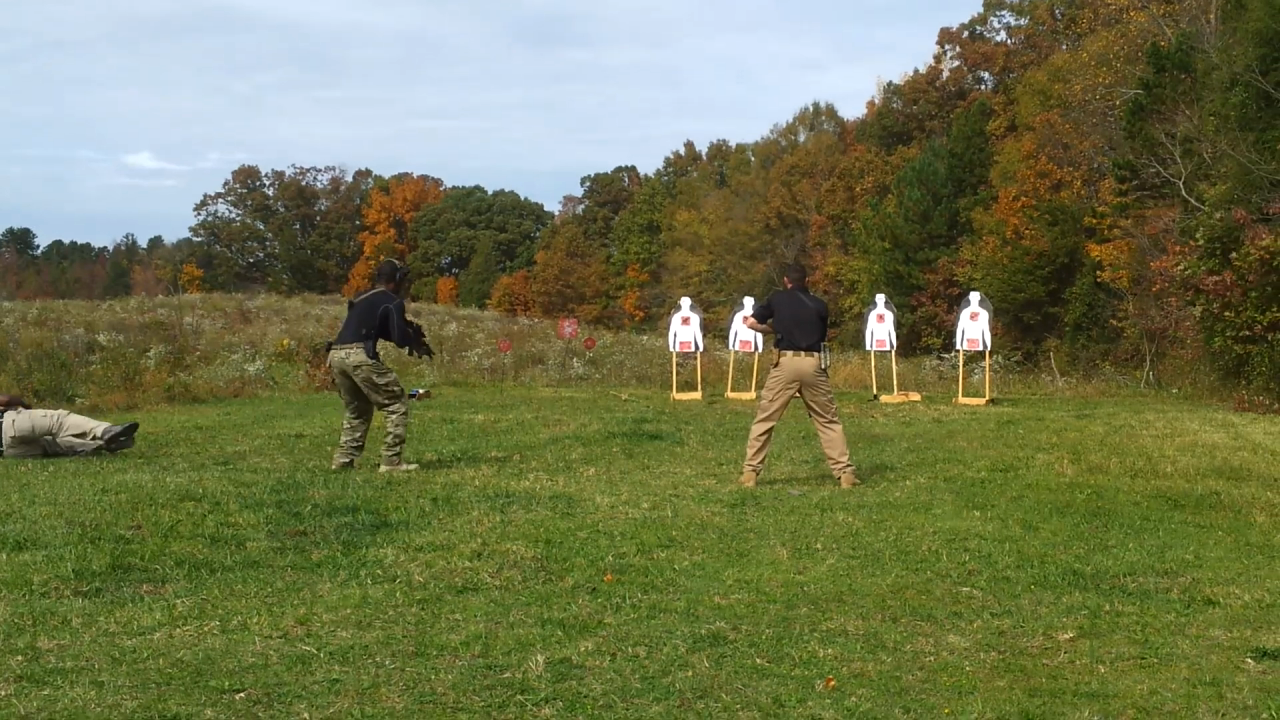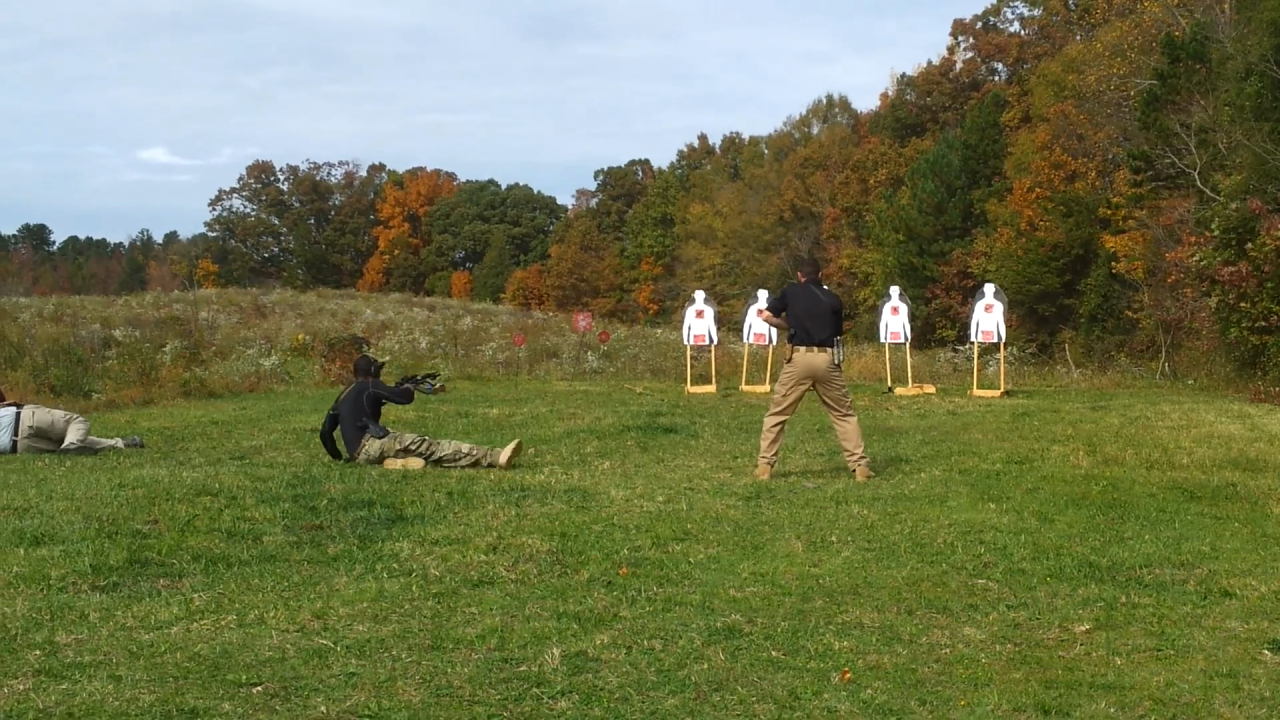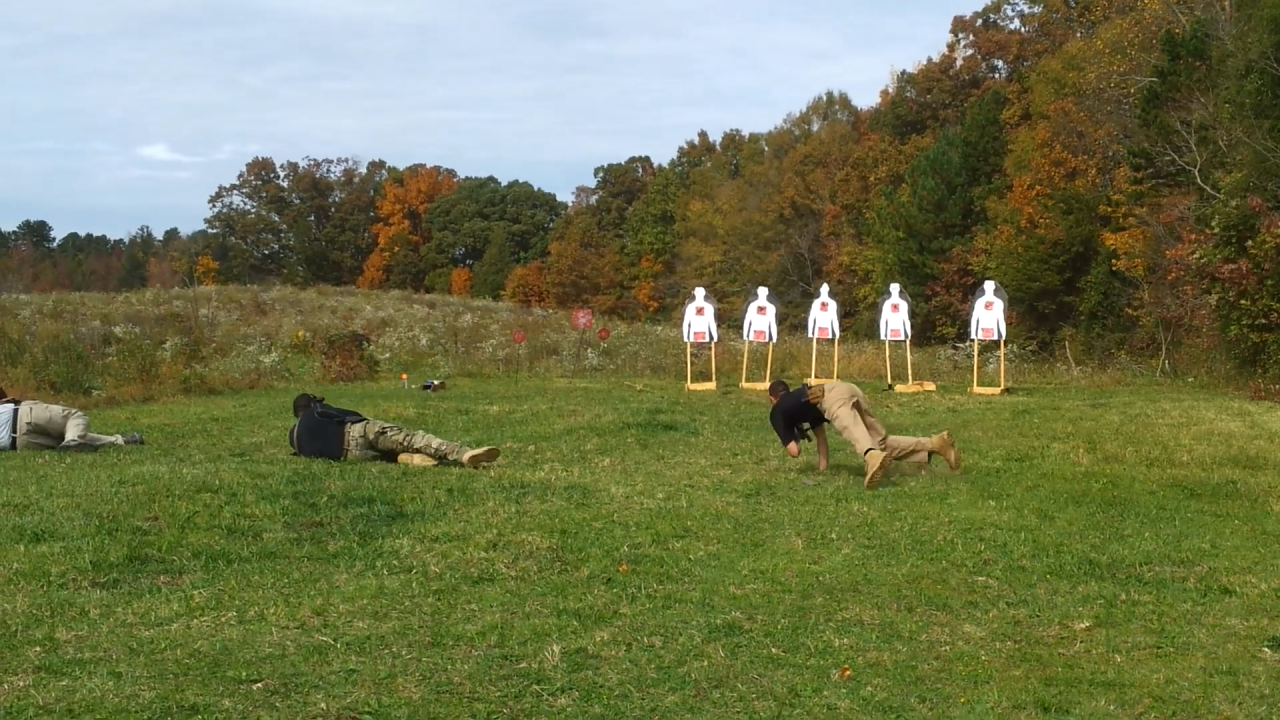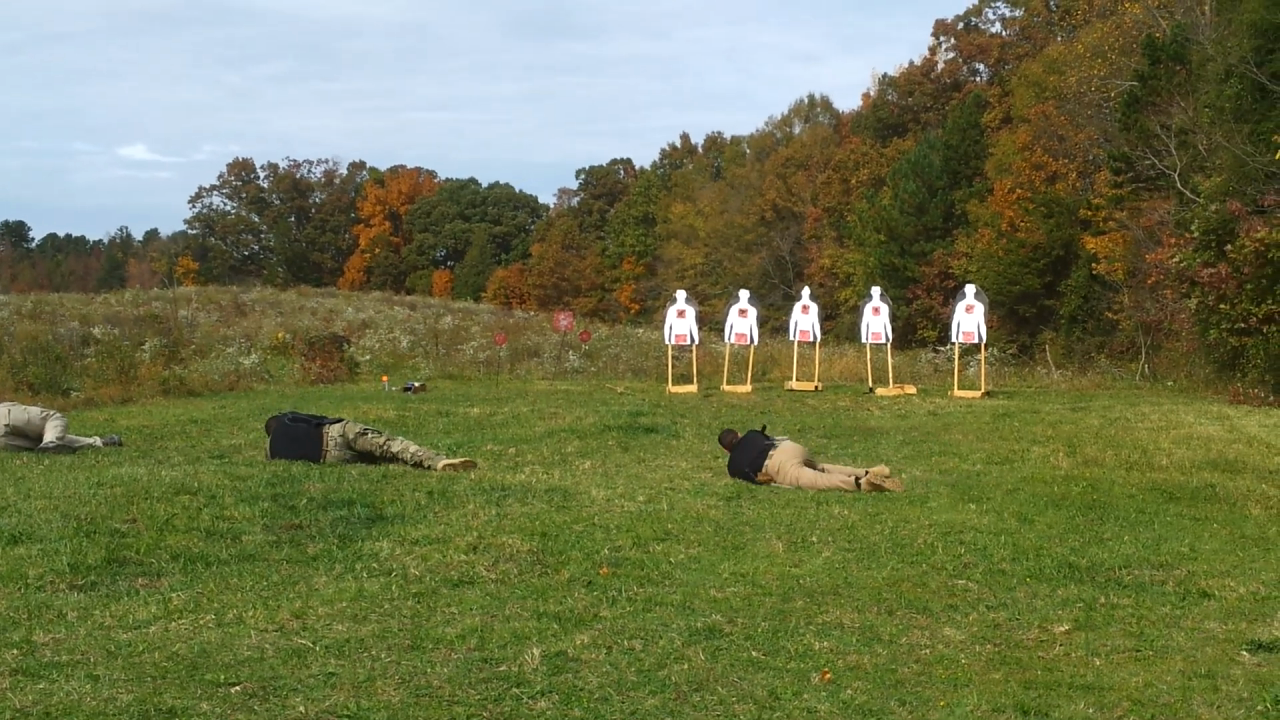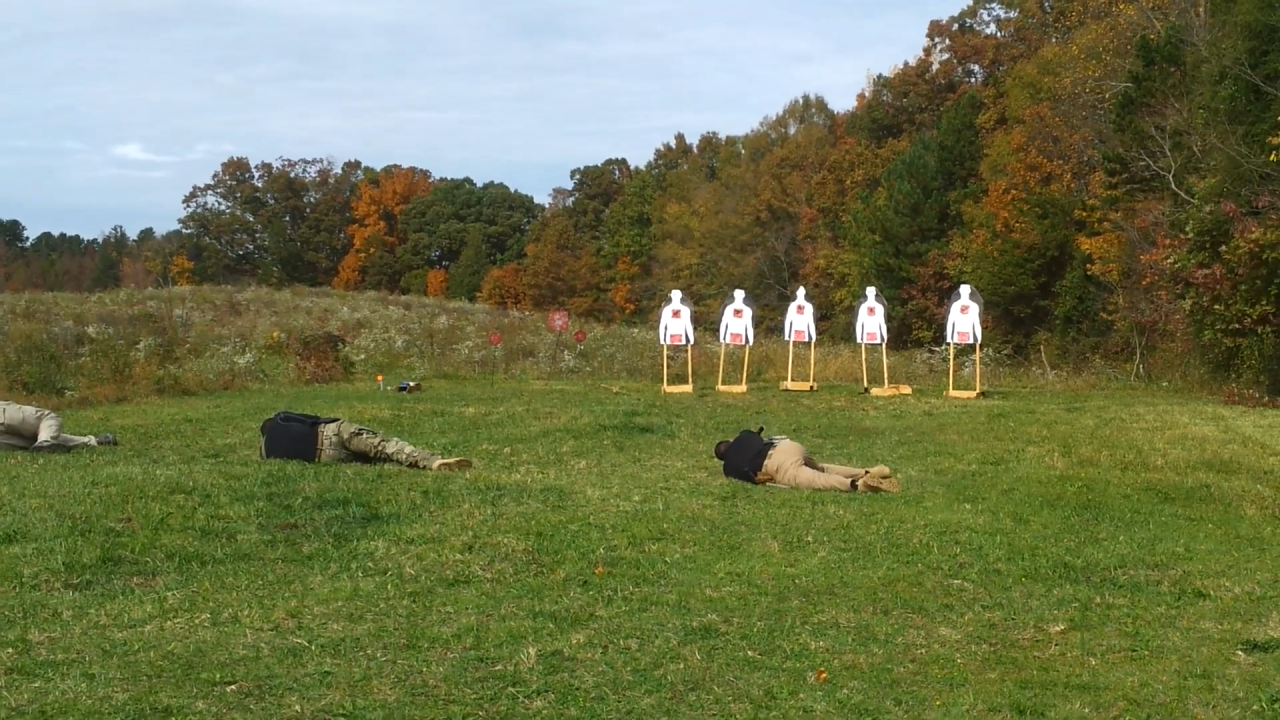
dt=0.5s
person 1, frame 1
left shoulder: (361, 297)
right shoulder: (393, 302)
right elbow: (400, 339)
left wrist: (410, 336)
right wrist: (413, 336)
left hip: (336, 356)
right hip: (358, 356)
left knee: (357, 413)
right knee: (396, 402)
left ankle: (343, 461)
right ankle: (391, 461)
person 1, frame 2
left shoulder: (341, 399)
right shoulder: (370, 387)
left elbow: (325, 433)
right elbow: (404, 397)
left wrist: (338, 456)
right wrist: (408, 388)
left hip: (361, 456)
right hip: (375, 444)
right knee: (437, 448)
left ankle: (394, 462)
person 1, frame 3
left shoulder: (294, 438)
right shoulder: (315, 411)
right elbow: (352, 416)
left hip: (350, 454)
right hip: (360, 433)
right knee: (414, 438)
left ankle: (406, 457)
right ankle: (463, 453)
person 1, frame 4
left shoulder: (271, 451)
right shoulder: (286, 421)
right elbow: (321, 420)
left hip: (327, 458)
right hip: (334, 434)
left knee: (380, 456)
right knee: (390, 444)
right ankle: (437, 461)
person 1, frame 5
left shoulder: (267, 449)
right shoulder: (282, 420)
right elbow: (315, 419)
left hip: (321, 455)
right hip: (329, 431)
right knee: (384, 445)
right ankle: (432, 461)
person 2, frame 1
left shoulder: (777, 299)
right shoulder: (820, 305)
left elbow: (751, 322)
right elbow: (822, 336)
left hip: (785, 363)
right hip: (813, 364)
left knee: (764, 419)
right knee: (828, 421)
left ankle: (750, 472)
right ankle: (845, 473)
person 2, frame 2
left shoulder: (790, 292)
right shoulder: (833, 299)
left elbow: (767, 316)
right elbow: (838, 332)
left hip: (798, 358)
right hip: (826, 360)
left knee: (776, 414)
right knee: (844, 415)
left ankle: (764, 465)
right ankle: (860, 465)
person 2, frame 3
left shoulder: (776, 410)
right shoulder: (800, 393)
left elbow: (794, 451)
right elbow: (820, 428)
left wrist: (792, 440)
right wrist: (823, 464)
left hip: (831, 396)
right hip: (849, 388)
left knee: (856, 437)
right knee: (882, 440)
left ankle: (872, 456)
right ankle: (936, 444)
person 2, frame 4
left shoulder: (733, 465)
right shoulder: (752, 435)
left hip: (778, 465)
right hip: (793, 448)
left knee: (820, 481)
right knee: (821, 469)
left ankle: (863, 482)
right ankle: (868, 473)
person 2, frame 5
left shoulder: (728, 466)
right shoulder: (745, 436)
left wrist: (758, 476)
left hip: (776, 463)
right hip: (790, 446)
left knee: (817, 480)
right knee: (821, 469)
left ankle: (858, 484)
right ankle: (868, 473)
